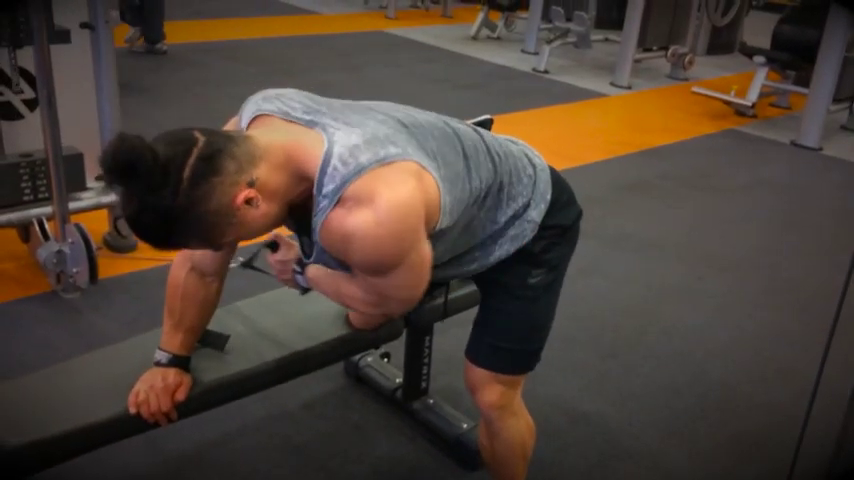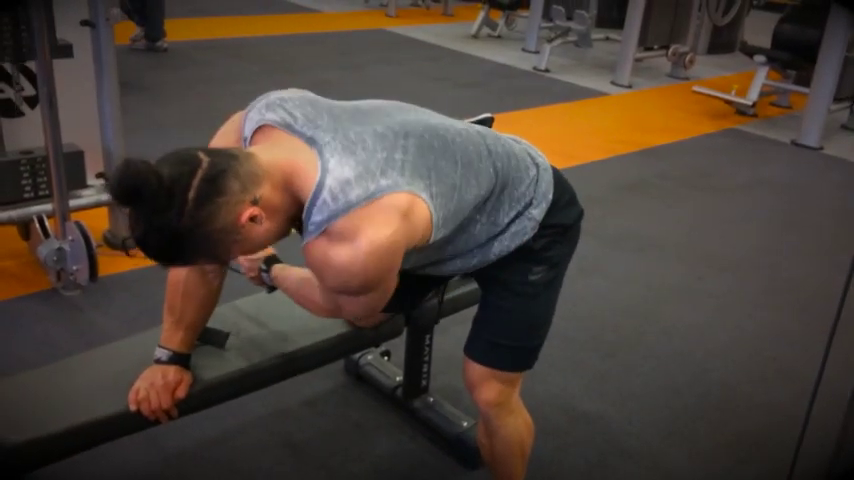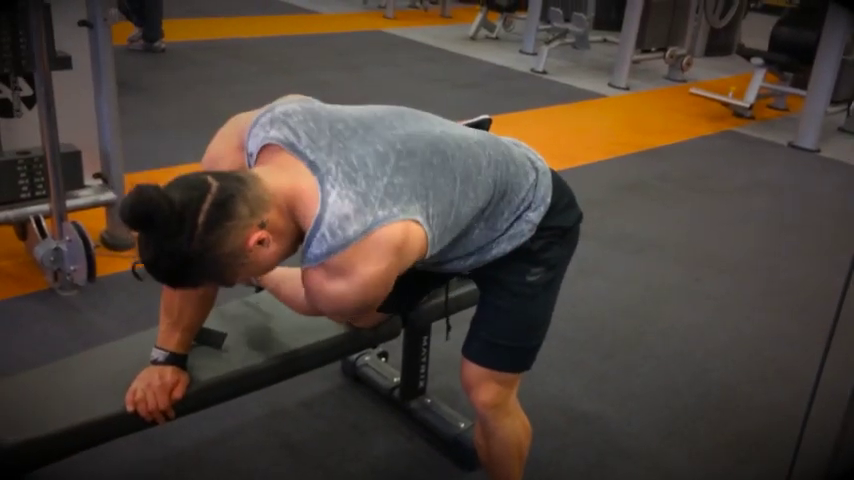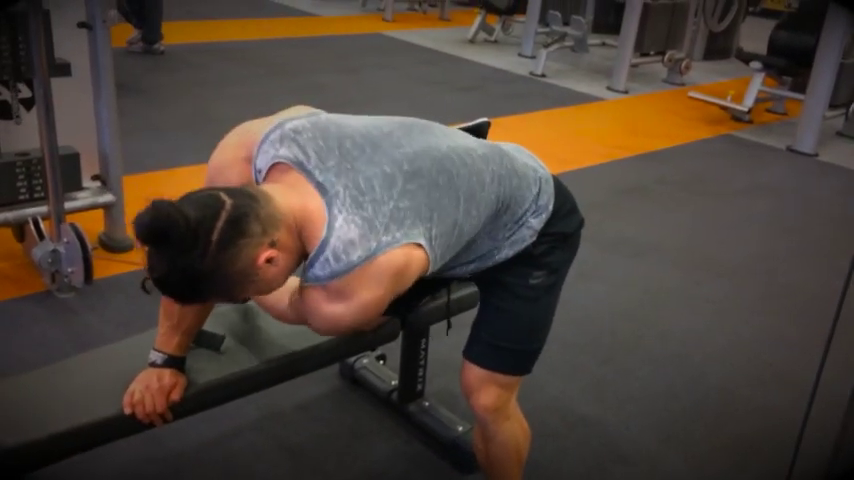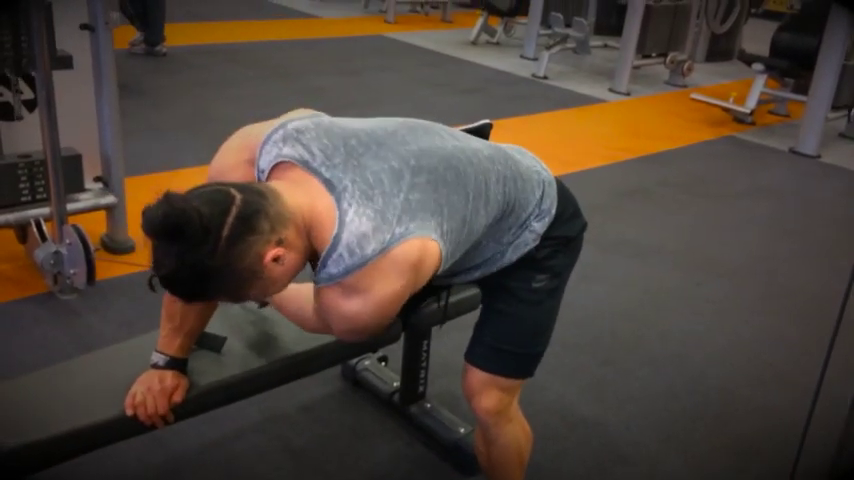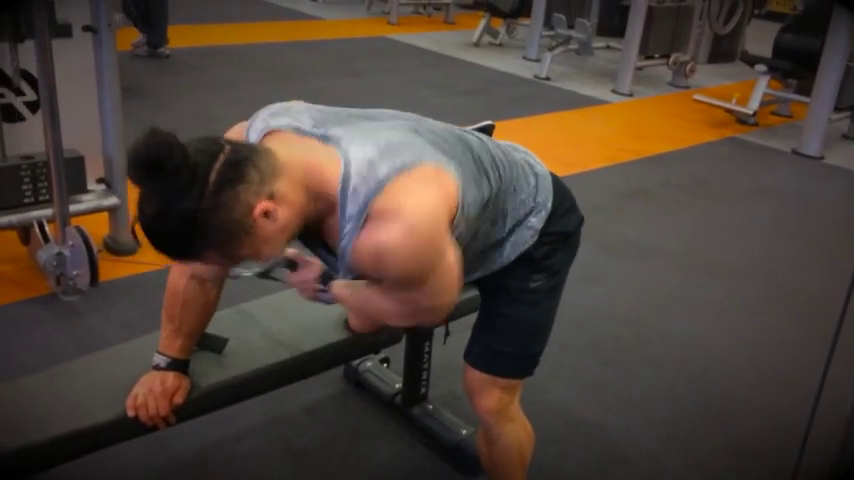
dt=0.2s
person 1, frame 1
left shoulder: (366, 216)
right shoulder: (236, 144)
left elbow: (393, 298)
right elbow: (200, 264)
left wrist: (304, 272)
right wrist: (170, 359)
left hip: (528, 220)
right hip: (449, 213)
left knee: (490, 393)
right knee: (362, 319)
person 1, frame 2
left shoulder: (354, 243)
right shoulder: (243, 135)
left elbow: (344, 303)
right elbow: (201, 263)
left wrist: (268, 270)
right wrist: (170, 355)
left hip: (530, 218)
right hip: (457, 196)
left knee: (489, 392)
right knee: (363, 320)
person 1, frame 3
left shoulder: (350, 269)
right shoulder: (244, 140)
left elbow: (320, 304)
right elbow: (200, 252)
left wrist: (259, 276)
right wrist: (168, 356)
left hip: (529, 220)
right hip: (455, 191)
left knee: (486, 393)
person 1, frame 4
left shoulder: (349, 291)
right shoulder: (245, 152)
left elbow: (300, 309)
right elbow: (199, 255)
left wrist: (250, 292)
right wrist: (166, 358)
left hip: (531, 226)
right hip: (455, 192)
left knee: (486, 397)
person 1, frame 5
left shoulder: (368, 287)
right shoulder: (246, 156)
left elbow: (327, 319)
right elbow: (199, 260)
left wrist: (266, 295)
right wrist: (168, 360)
left hip: (533, 228)
right hip: (458, 195)
left knee: (488, 401)
person 1, frame 6
left shoulder: (395, 229)
right shoulder: (246, 144)
left elbow: (428, 310)
right elbow: (199, 270)
left wrist: (329, 286)
right wrist: (170, 361)
left hip: (529, 225)
right hip: (463, 202)
left knee: (490, 400)
right knee: (361, 325)
